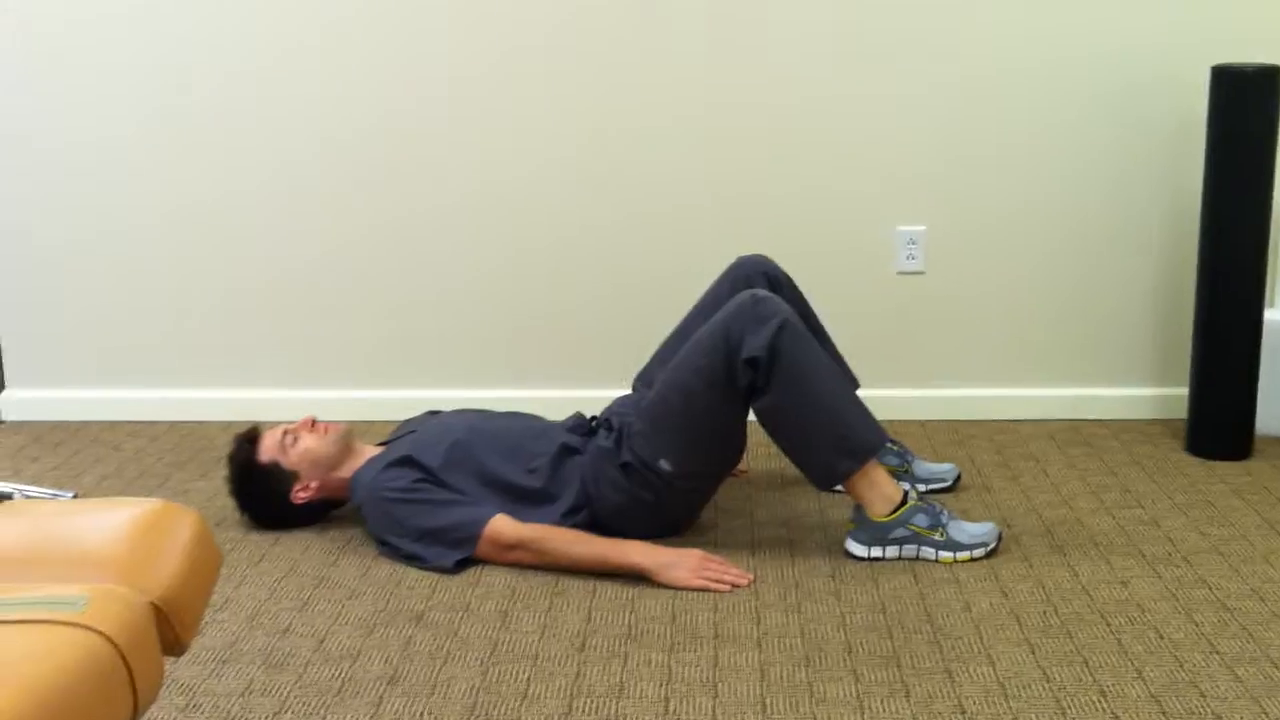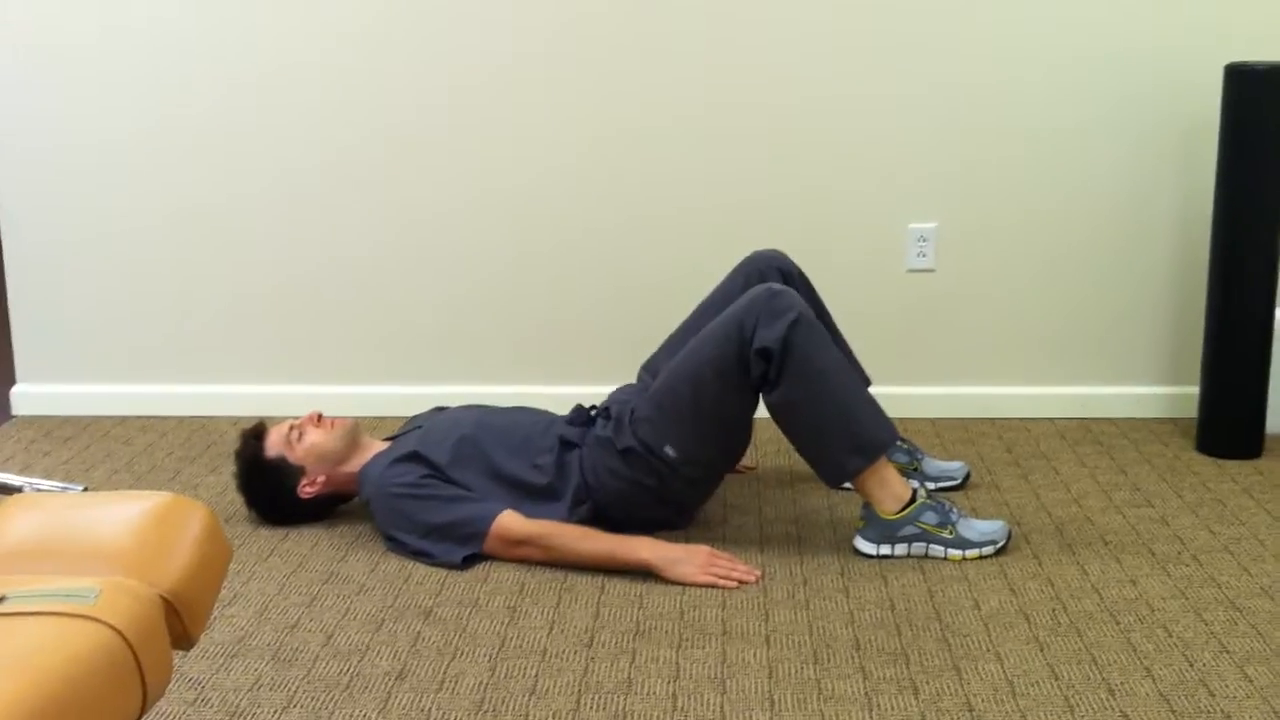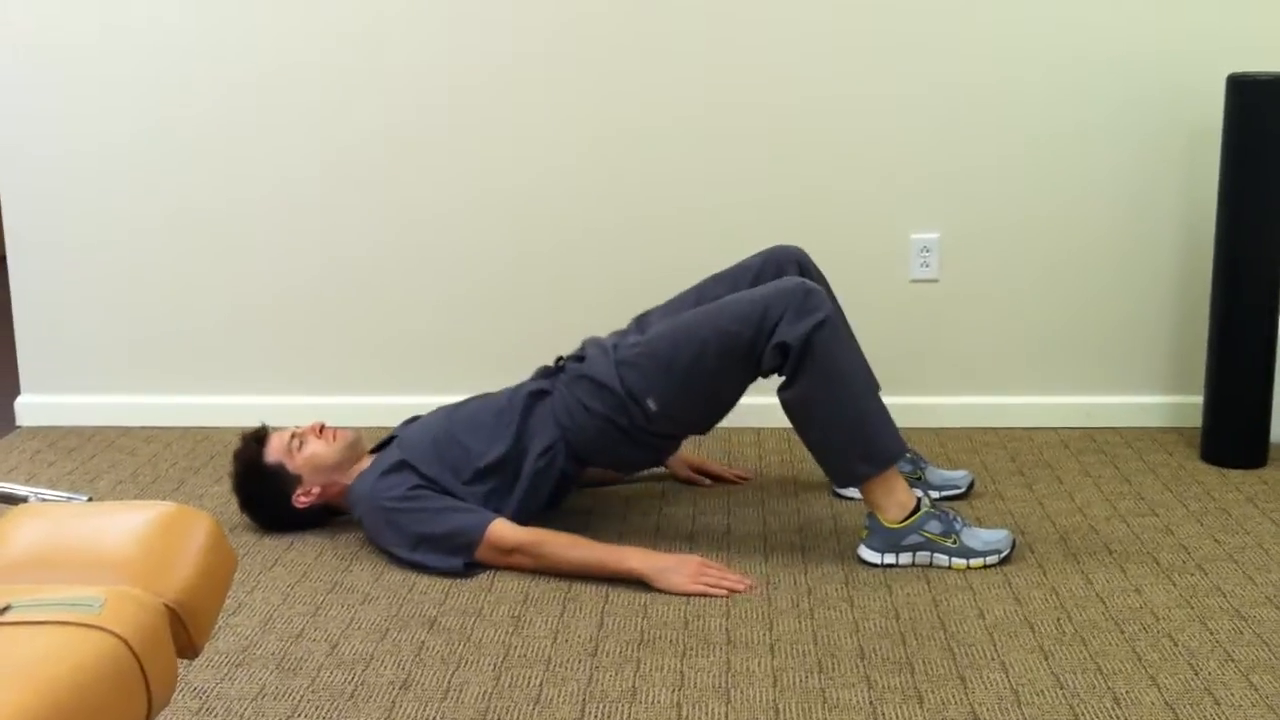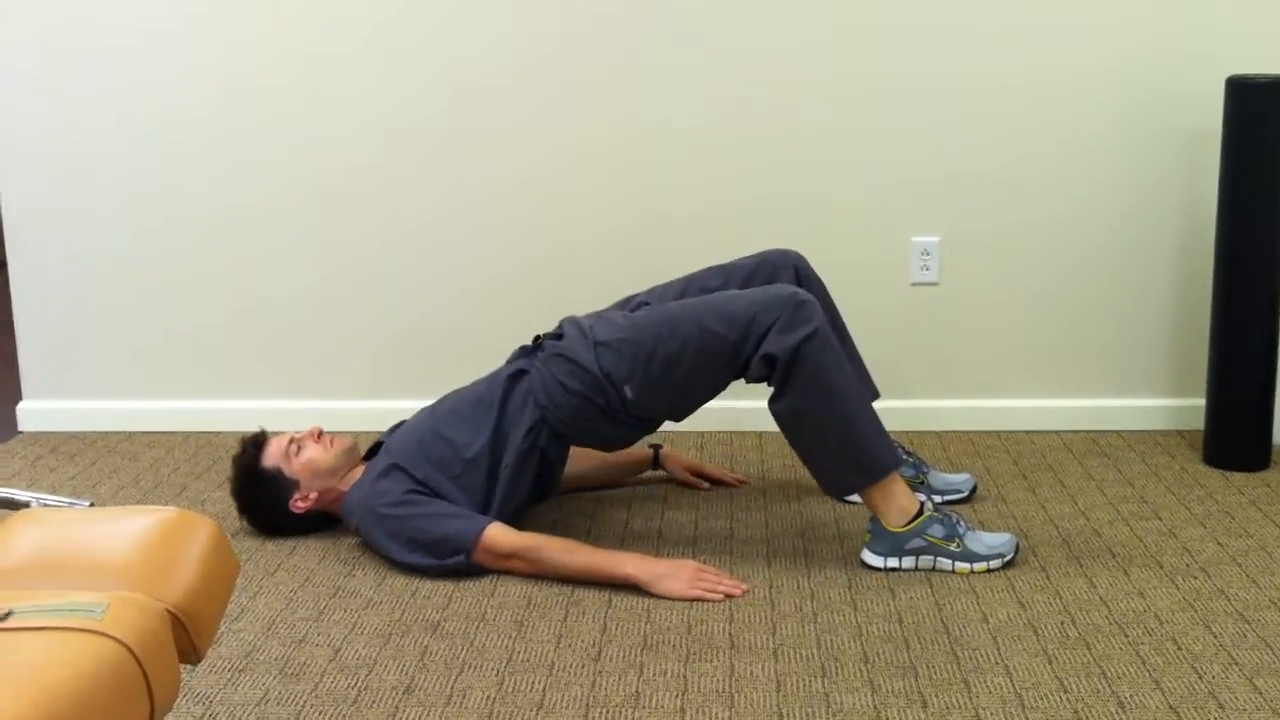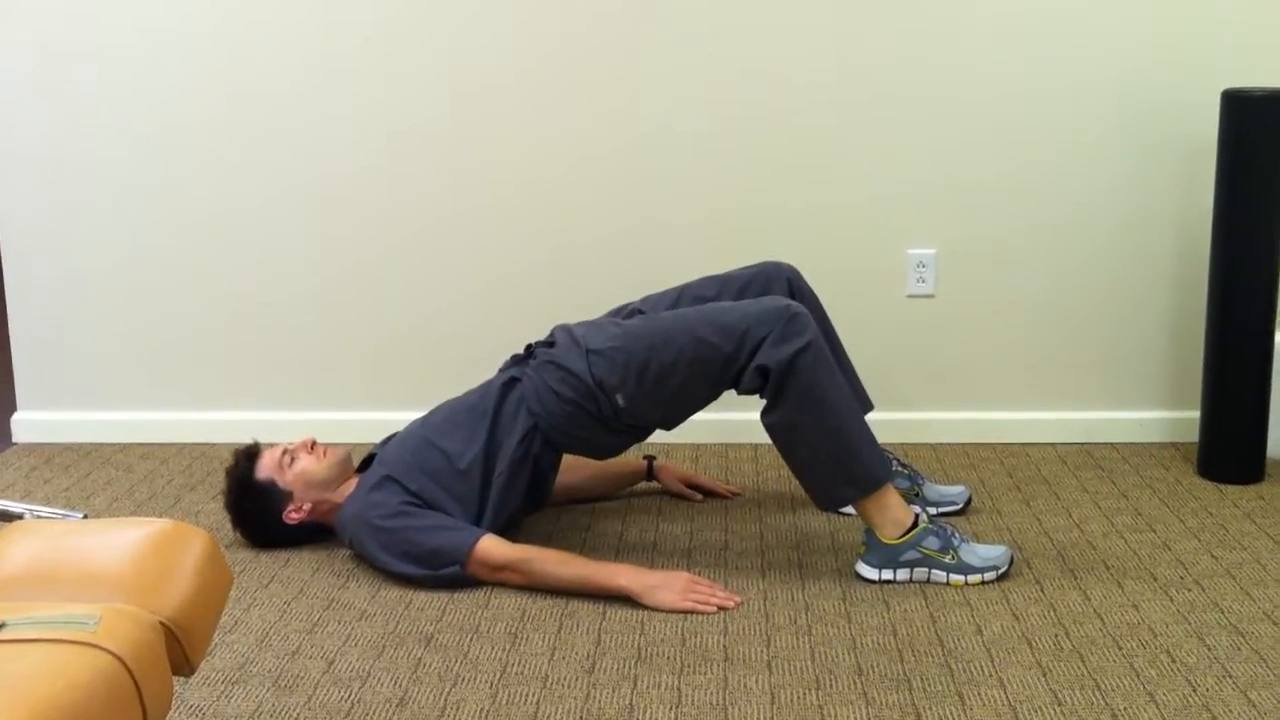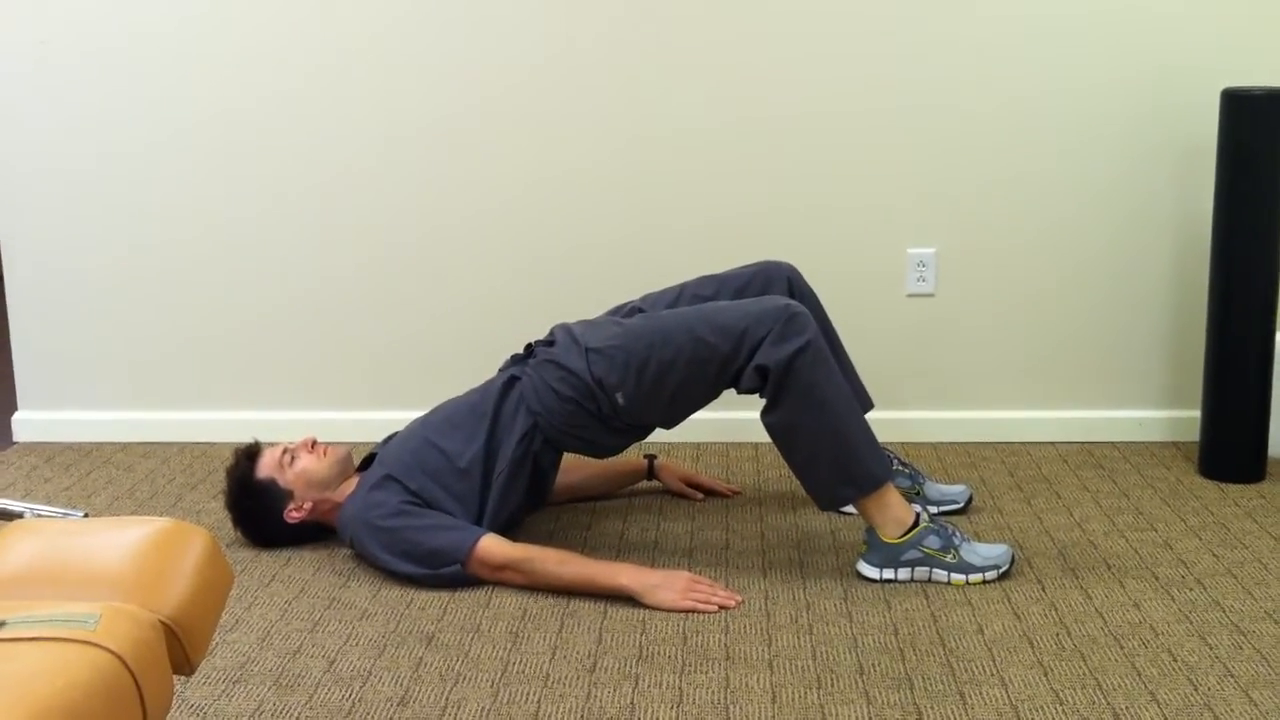
dt=0.5s
person 1, frame 1
left shoulder: (408, 442)
right shoulder: (387, 495)
right elbow: (510, 540)
left wrist: (699, 431)
right wrist: (649, 557)
left hip: (613, 432)
right hip: (628, 483)
left knee: (753, 277)
right knee: (757, 321)
left ankle: (866, 451)
right ankle: (885, 511)
person 1, frame 2
left shoulder: (413, 438)
right shoulder: (393, 492)
right elbow: (520, 537)
left wrist: (697, 436)
right wrist: (656, 554)
left hip: (615, 425)
right hip: (627, 473)
left knee: (769, 271)
right knee: (772, 314)
left ankle: (875, 450)
right ankle: (894, 509)
person 1, frame 3
left shoulder: (399, 452)
right shoulder: (383, 501)
right elbow: (513, 545)
left wrist: (660, 454)
right wrist: (650, 565)
left hip: (596, 378)
right hip: (600, 409)
left knee: (784, 268)
right knee: (795, 310)
left ankle: (877, 456)
right ankle: (897, 518)
person 1, frame 4
left shoulder: (392, 457)
right shoulder: (379, 508)
right elbow: (506, 549)
left wrist: (654, 459)
right wrist: (644, 570)
left knee: (781, 274)
right knee: (784, 320)
left ankle: (873, 456)
right ankle: (900, 522)
person 1, frame 5
left shoulder: (383, 470)
right shoulder: (375, 521)
right elbow: (501, 561)
left wrist: (649, 469)
right wrist: (636, 582)
left knee: (774, 286)
right knee: (780, 330)
left ankle: (869, 468)
right ankle: (895, 533)
person 1, frame 6
left shoulder: (386, 469)
right shoulder: (373, 520)
right elbow: (501, 561)
left wrist: (648, 468)
right wrist: (638, 581)
left knee: (774, 285)
right knee: (778, 331)
left ankle: (868, 465)
right ankle: (896, 533)
